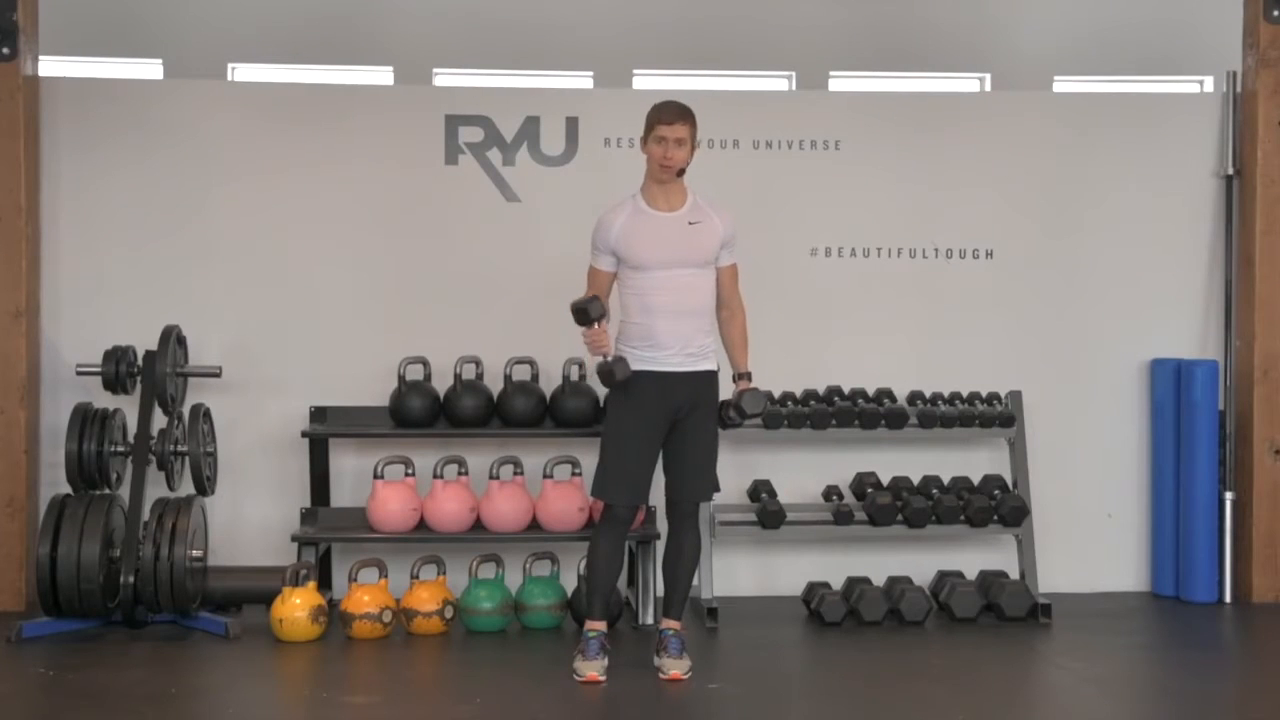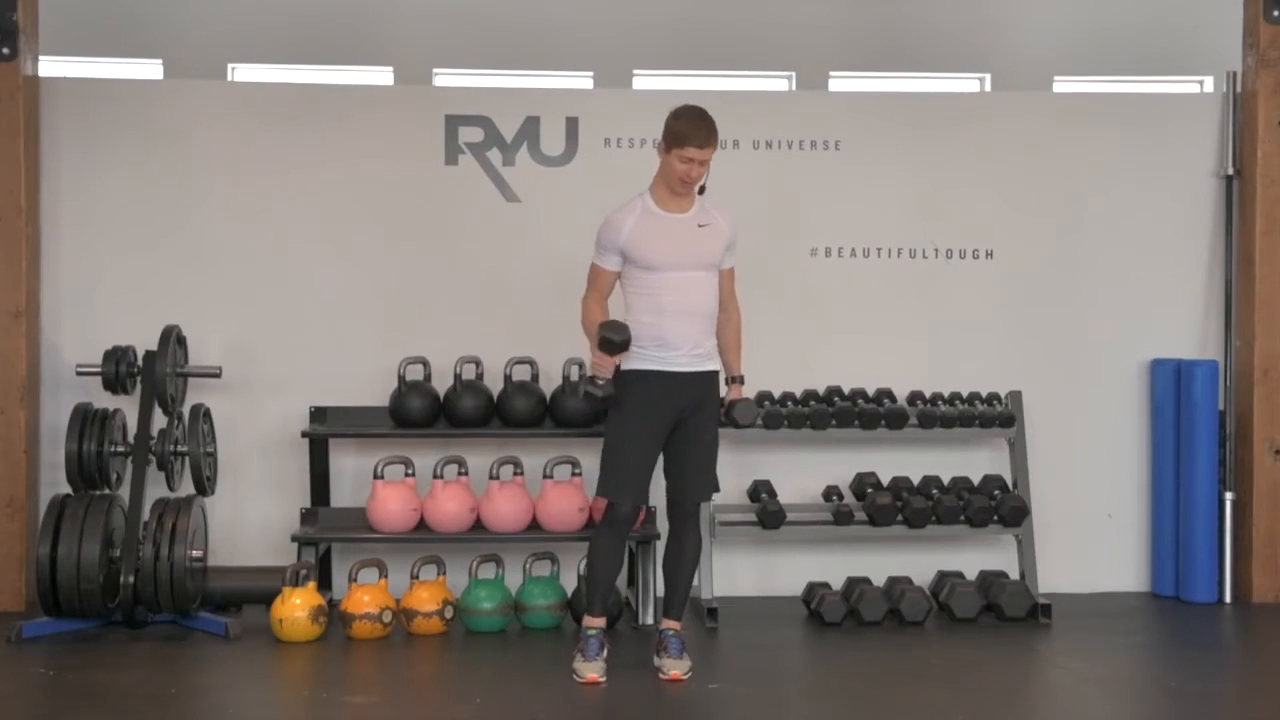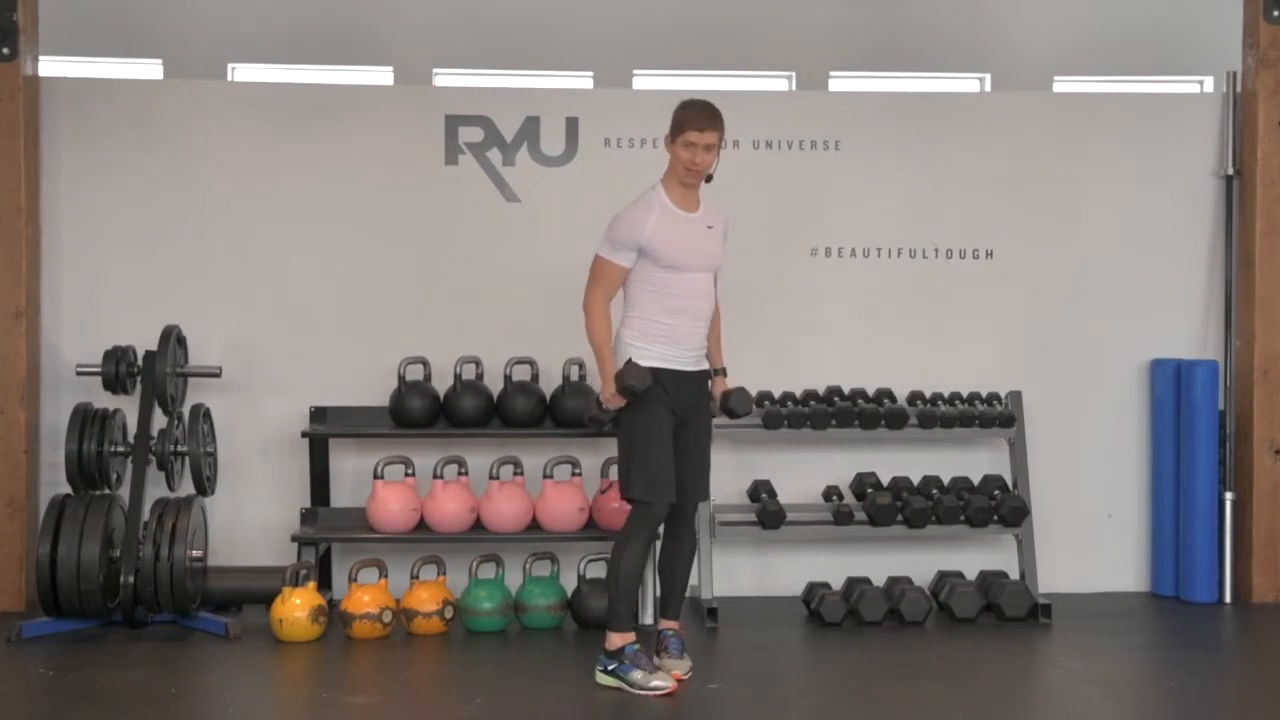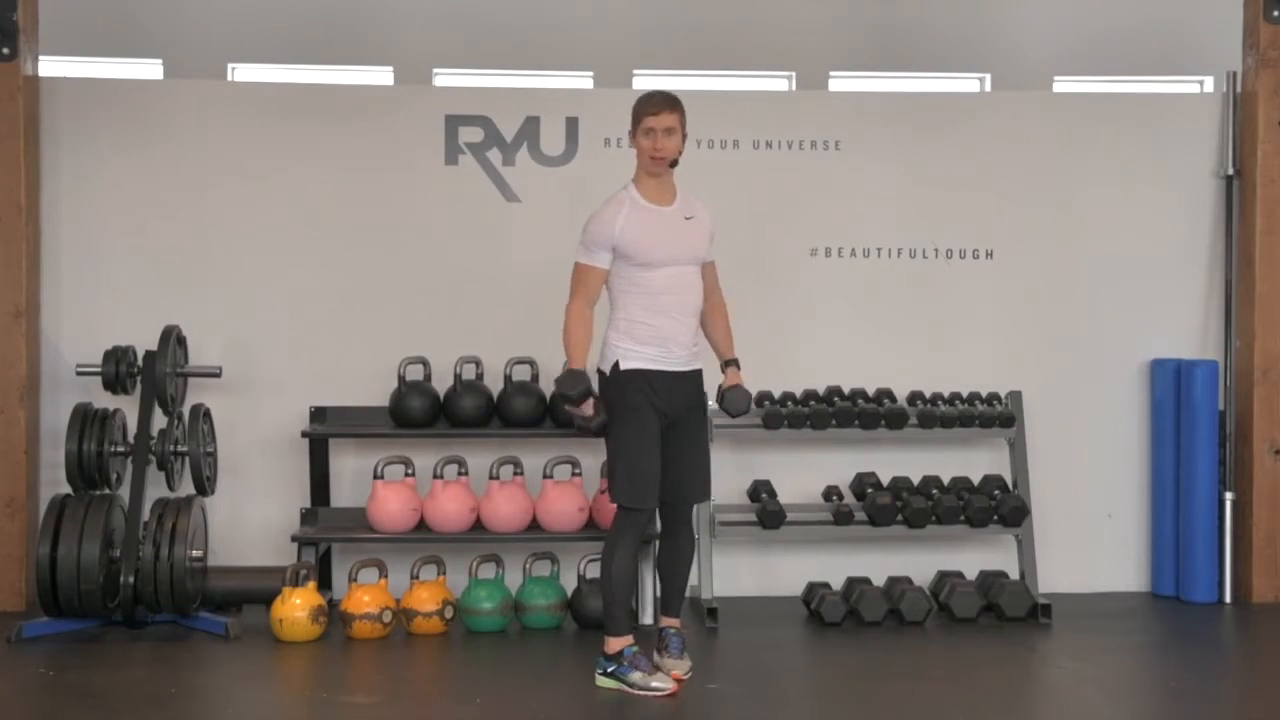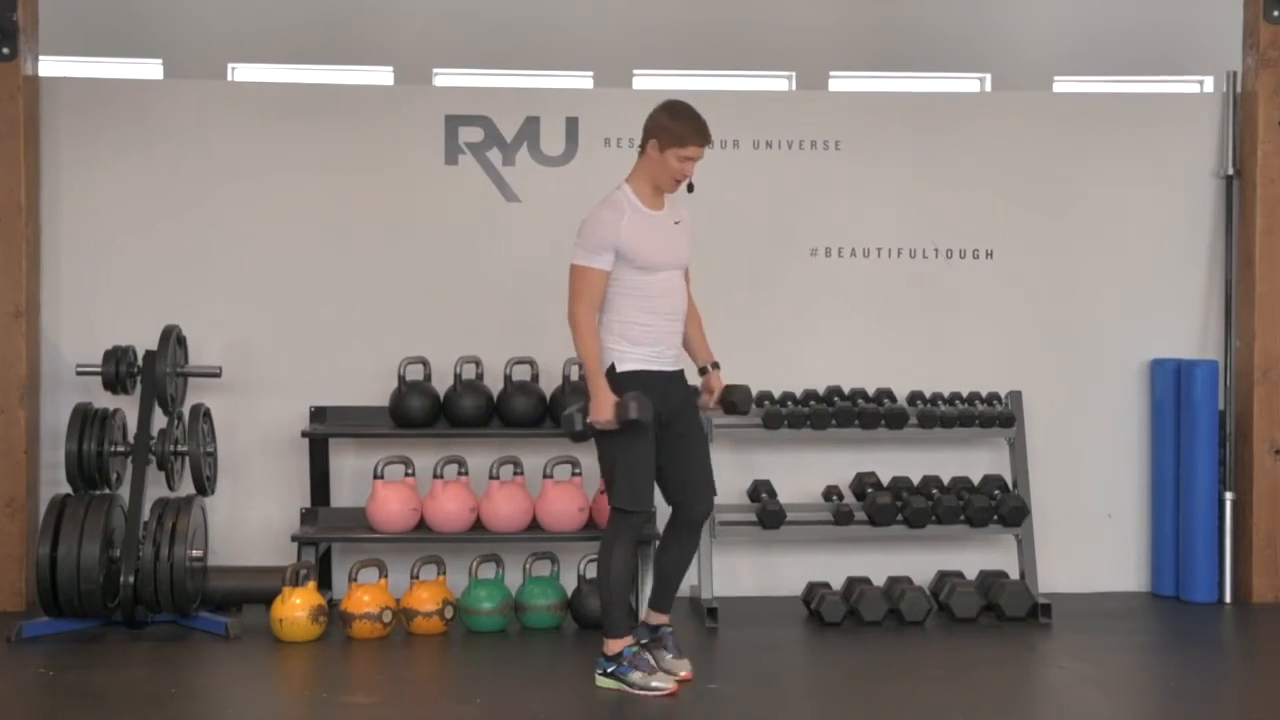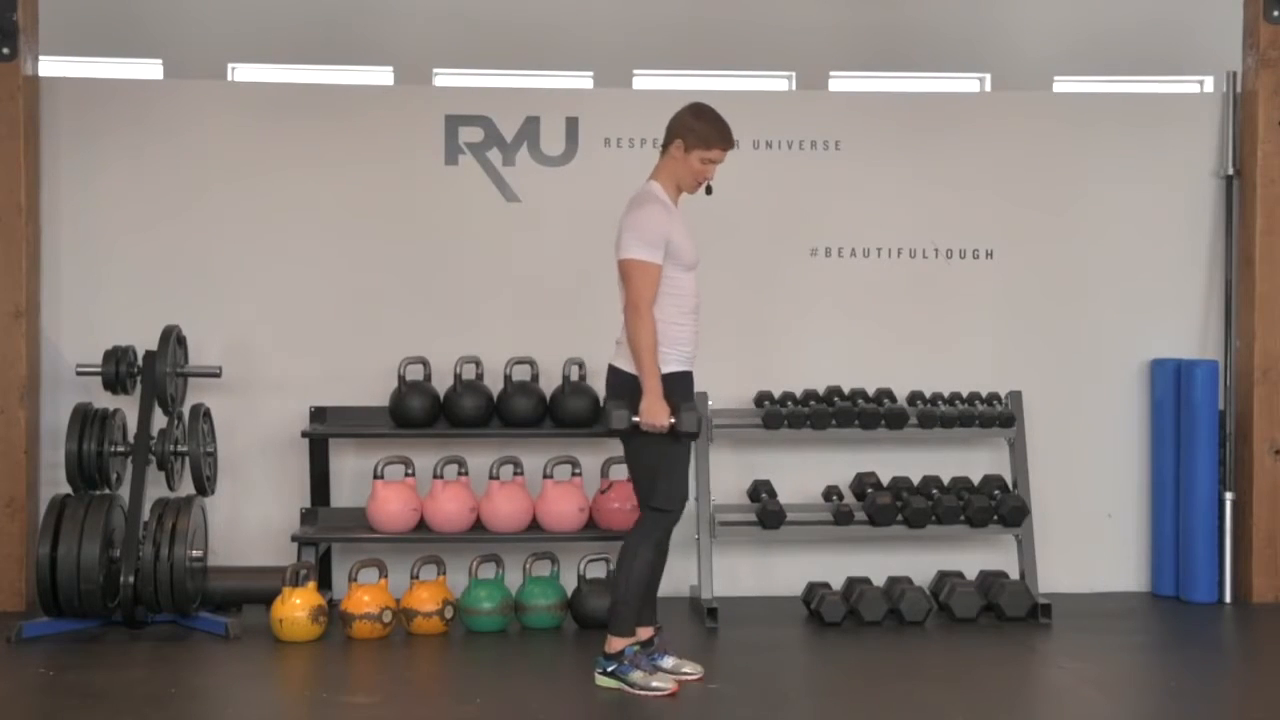
dt=0.5s
person 1, frame 1
left shoulder: (716, 223)
right shoulder: (615, 223)
left elbow: (729, 305)
right elbow: (596, 297)
left wrist: (743, 374)
right wrist: (593, 329)
left hip: (698, 383)
right hip: (637, 382)
left knee: (685, 510)
right knee: (618, 508)
left ankle: (670, 630)
right ankle: (594, 631)
person 1, frame 2
left shoulder: (720, 225)
right shoulder: (623, 222)
right elbow: (594, 298)
left wrist: (735, 377)
right wrist: (601, 347)
left hip: (700, 383)
right hip: (642, 380)
left knee: (686, 510)
right knee: (621, 507)
left ankle: (670, 631)
right ankle: (593, 629)
person 1, frame 3
left shoulder: (715, 222)
right shoulder: (639, 217)
right elbow: (597, 298)
left wrist: (718, 369)
right wrist: (609, 373)
left hip: (692, 380)
right hip: (647, 378)
left knee: (684, 511)
right knee: (648, 509)
left ankle: (669, 629)
right ankle: (617, 649)
person 1, frame 4
left shoulder: (698, 215)
right shoulder: (612, 217)
right elbow: (581, 304)
left wrist: (730, 362)
right wrist: (577, 379)
left hip: (687, 380)
right hip: (633, 379)
left knee: (680, 513)
right knee: (634, 513)
left ankle: (670, 627)
right ankle: (615, 652)
person 1, frame 5
left shoulder: (678, 217)
right shoulder: (609, 219)
right elbow: (583, 311)
left wrist: (708, 367)
right wrist: (599, 389)
left hip: (671, 382)
right hip: (626, 382)
left knee: (696, 503)
right knee: (630, 515)
left ankle: (656, 622)
right ankle: (615, 654)
person 1, frame 6
left shoulder: (665, 211)
right shoulder: (650, 212)
right elbow: (639, 310)
right wrist: (652, 392)
left hip: (668, 380)
right hip: (650, 383)
left knee: (664, 512)
right knee: (657, 514)
left ankle: (643, 639)
right ankle: (616, 652)
